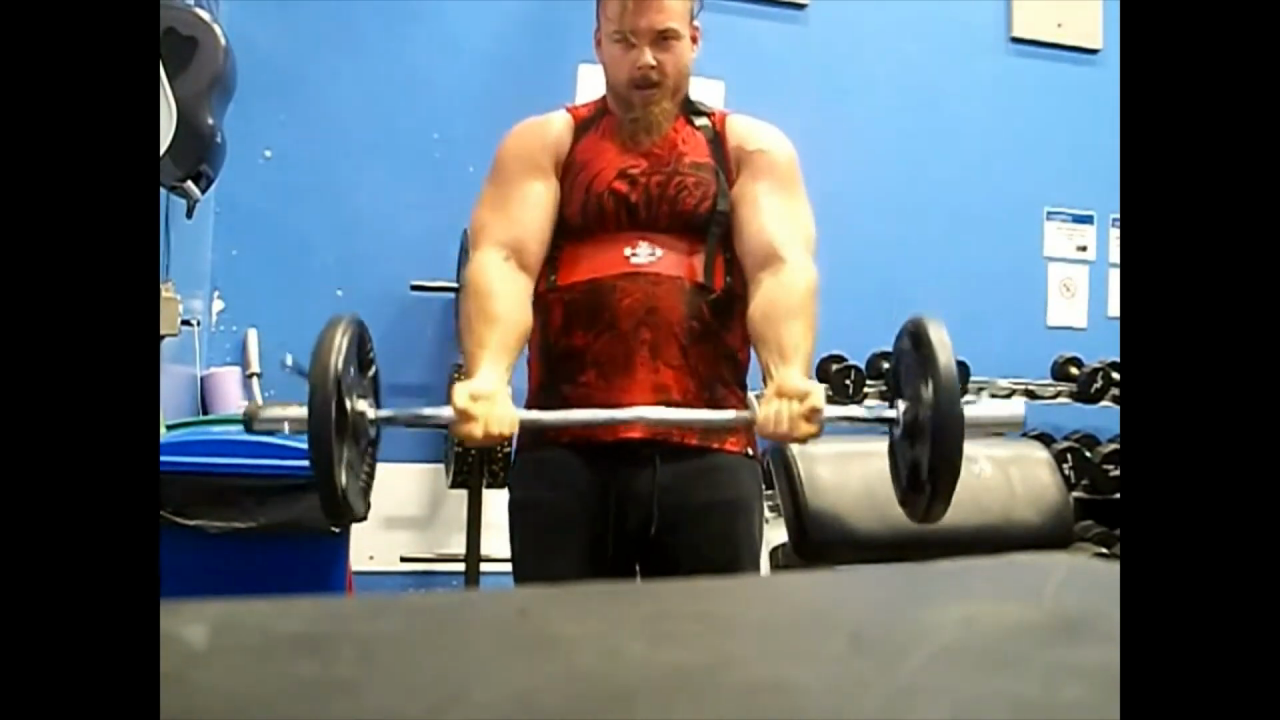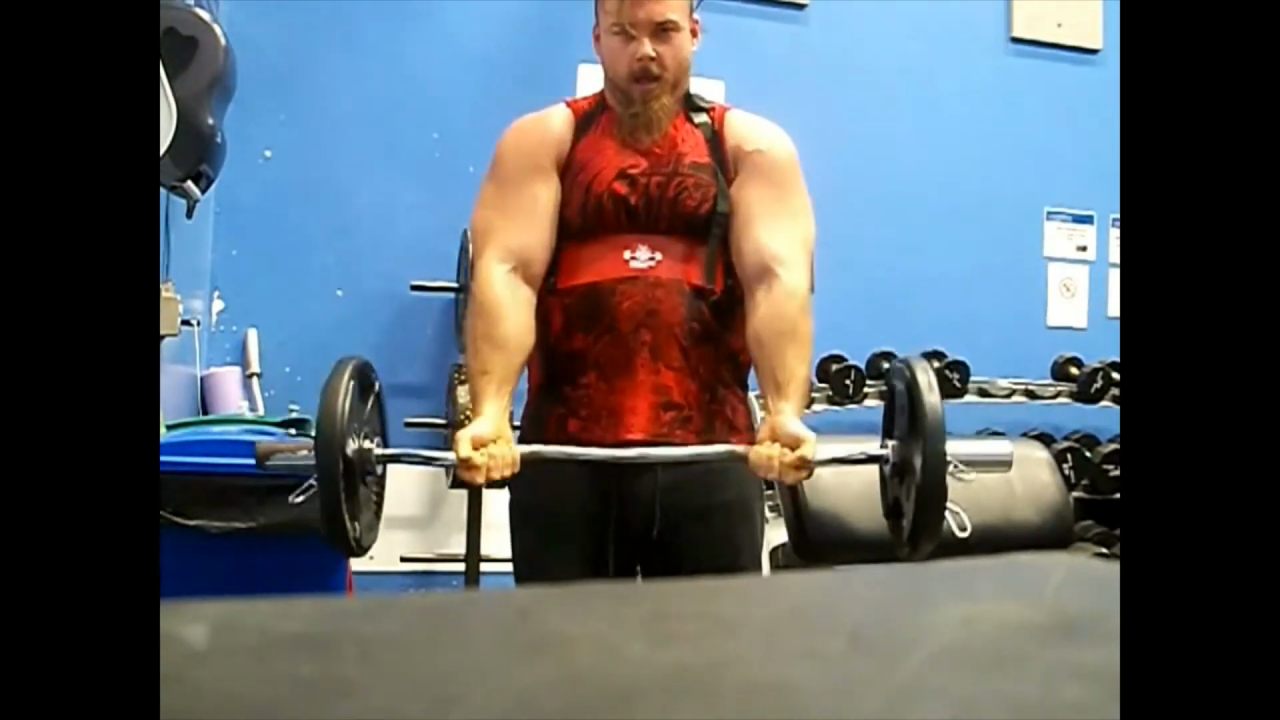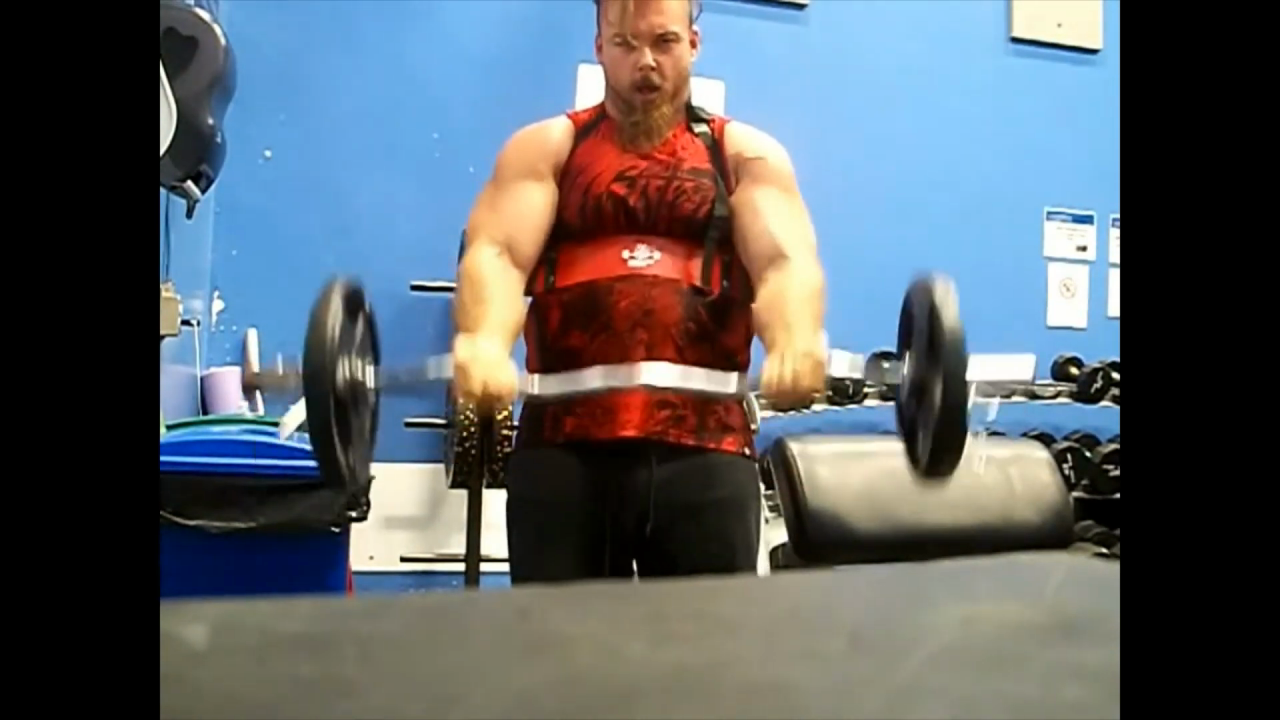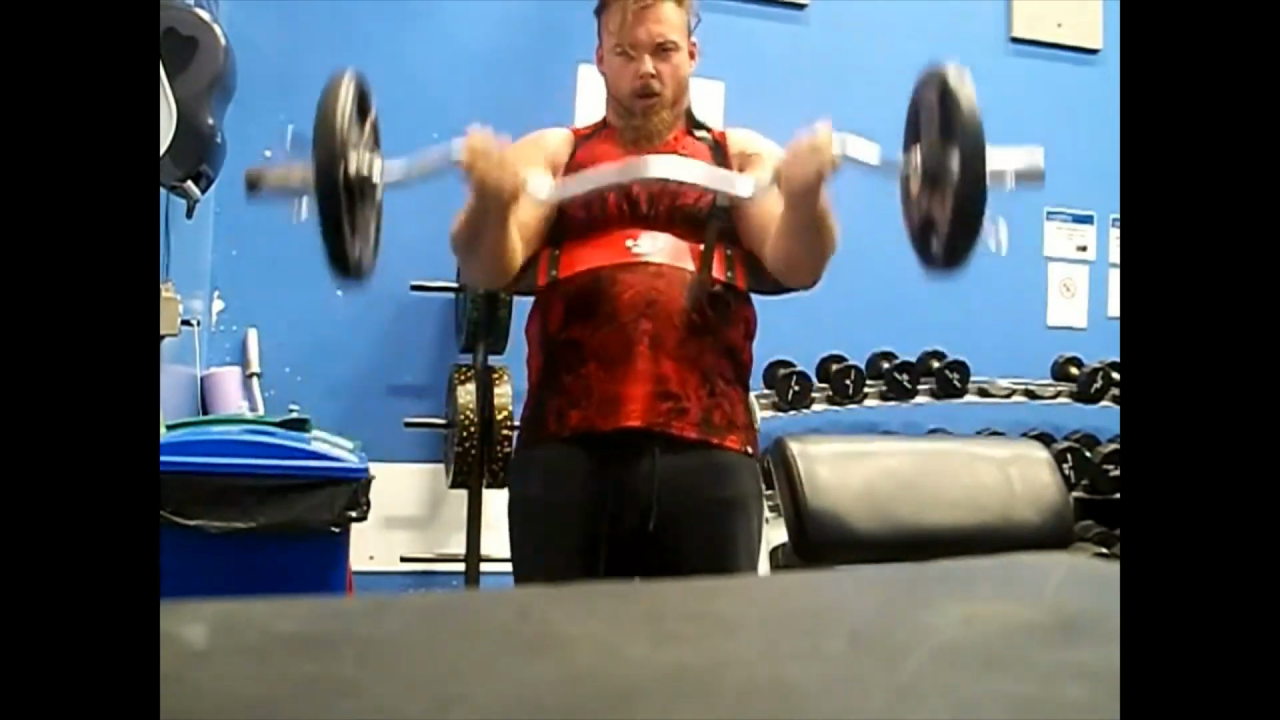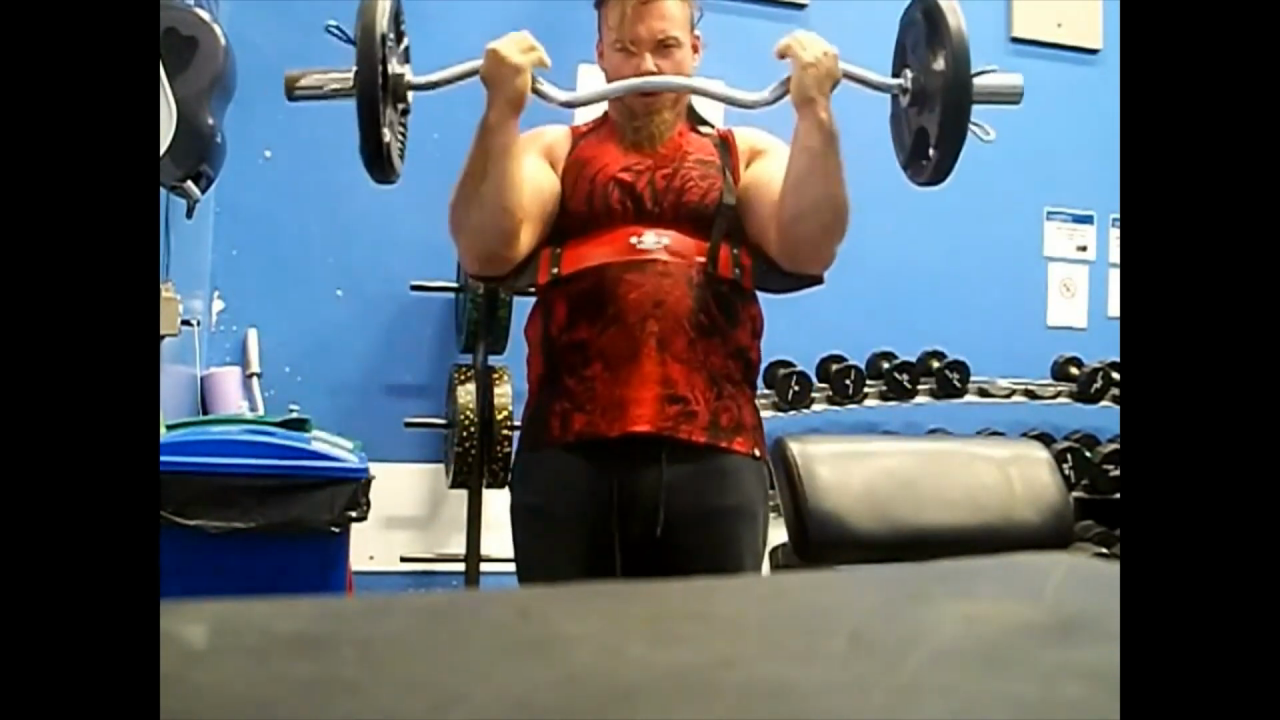
dt=0.3s
person 1, frame 1
left shoulder: (750, 146)
right shoulder: (543, 142)
left elbow: (780, 264)
right elbow: (503, 260)
left wrist: (788, 378)
right wrist: (487, 375)
left hip: (707, 447)
right hip: (567, 447)
person 1, frame 2
left shoulder: (752, 144)
right shoulder: (541, 140)
left elbow: (777, 276)
right elbow: (505, 272)
left wrist: (785, 413)
right wrist: (491, 411)
left hip: (707, 448)
right hip: (567, 448)
person 1, frame 3
left shoulder: (746, 153)
right shoulder: (544, 148)
left elbow: (785, 263)
right elbow: (495, 255)
left wrist: (796, 345)
right wrist: (485, 345)
left hip: (704, 446)
right hip: (564, 445)
person 1, frame 4
left shoulder: (745, 156)
right shoulder: (549, 154)
left elbow: (798, 263)
right elbow: (486, 264)
left wrist: (804, 193)
right wrist: (492, 199)
left hip: (707, 443)
right hip: (568, 442)
person 1, frame 5
left shoulder: (748, 153)
right shoulder: (550, 151)
left elbow: (810, 250)
right elbow: (485, 252)
left wrist: (813, 112)
right wrist: (501, 111)
left hip: (712, 447)
right hip: (569, 446)
